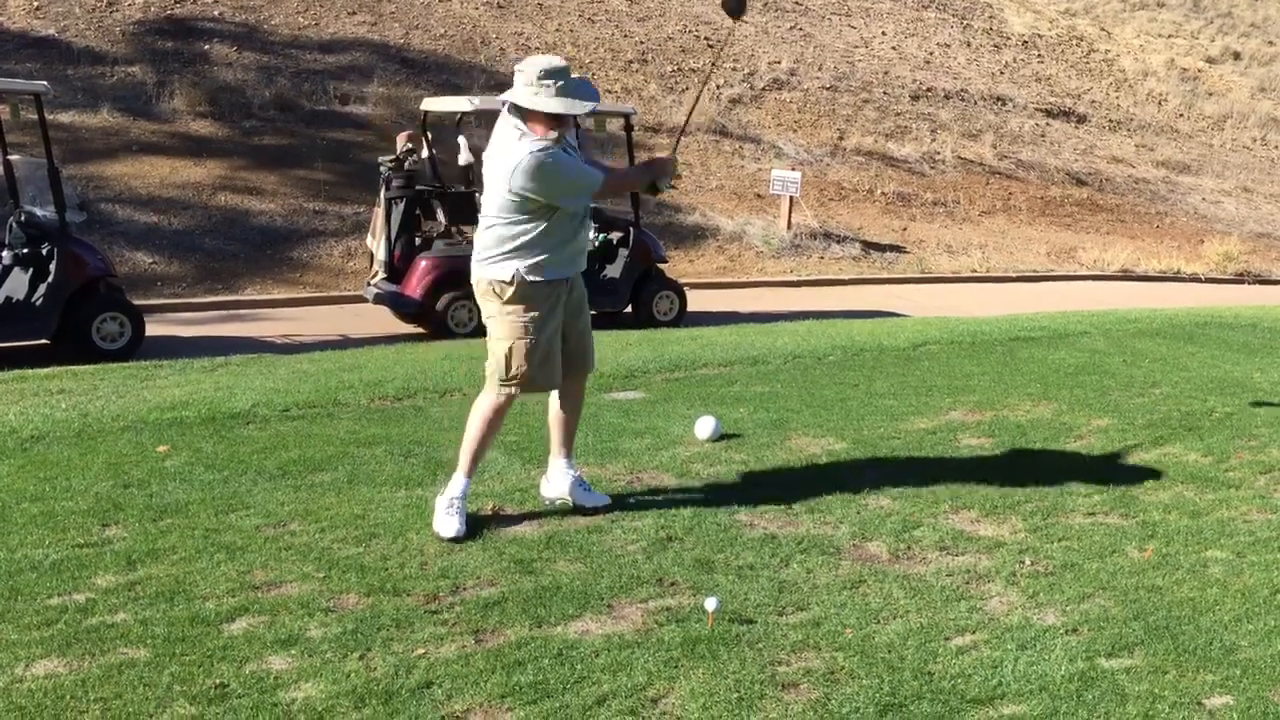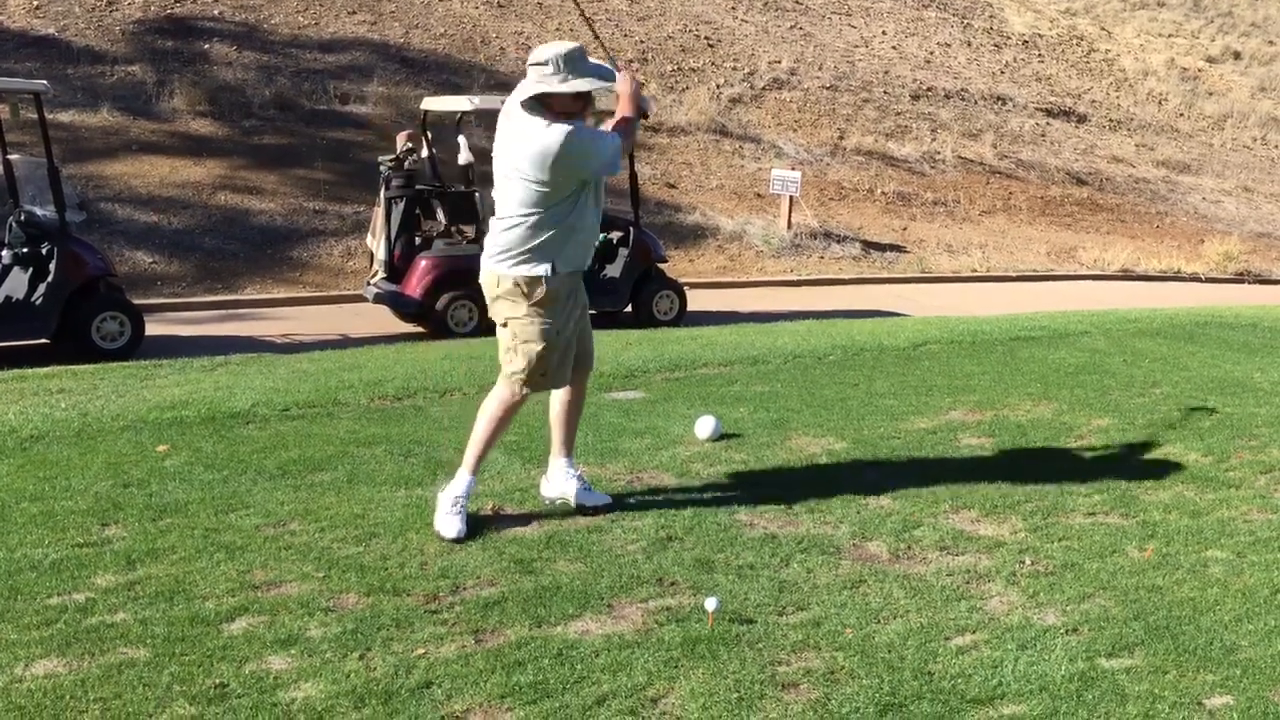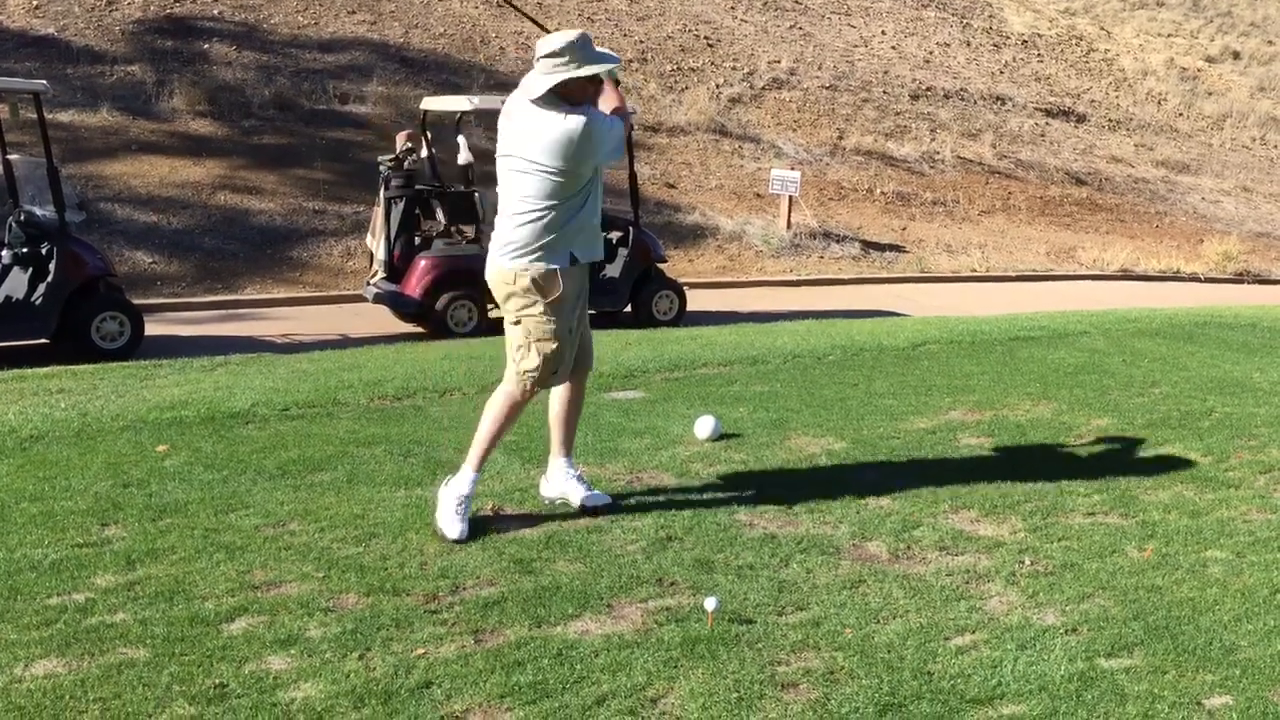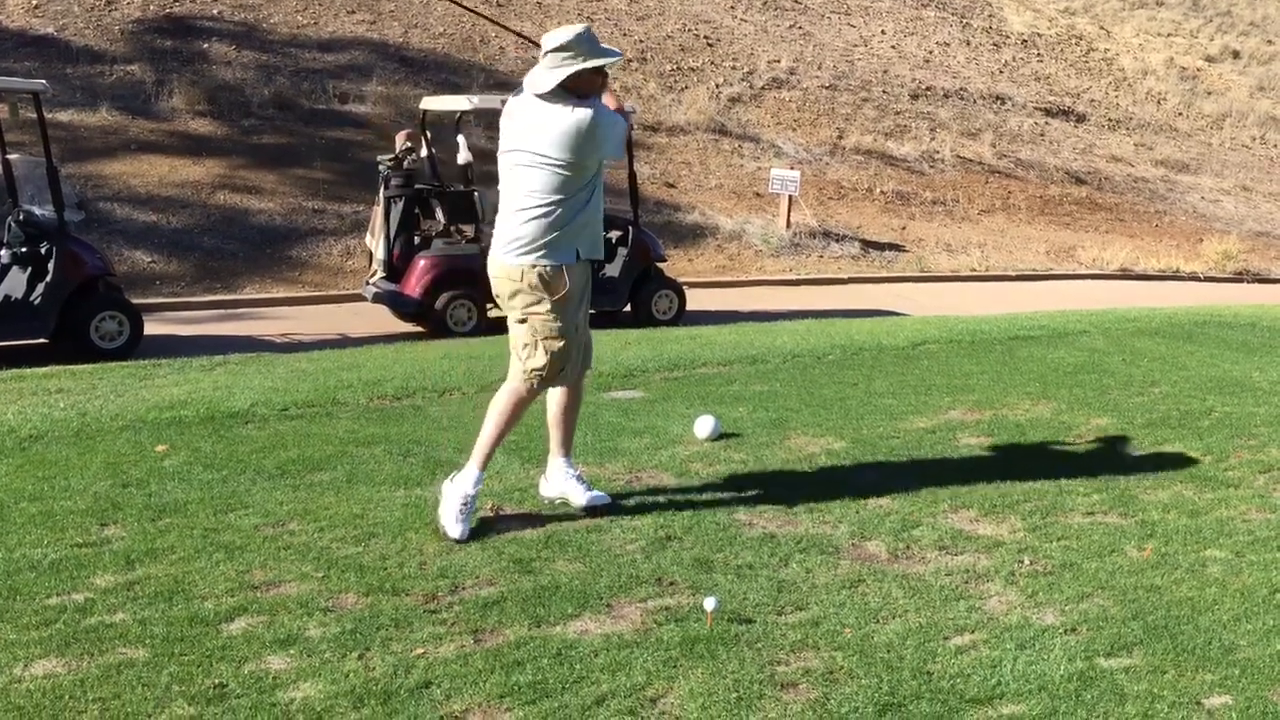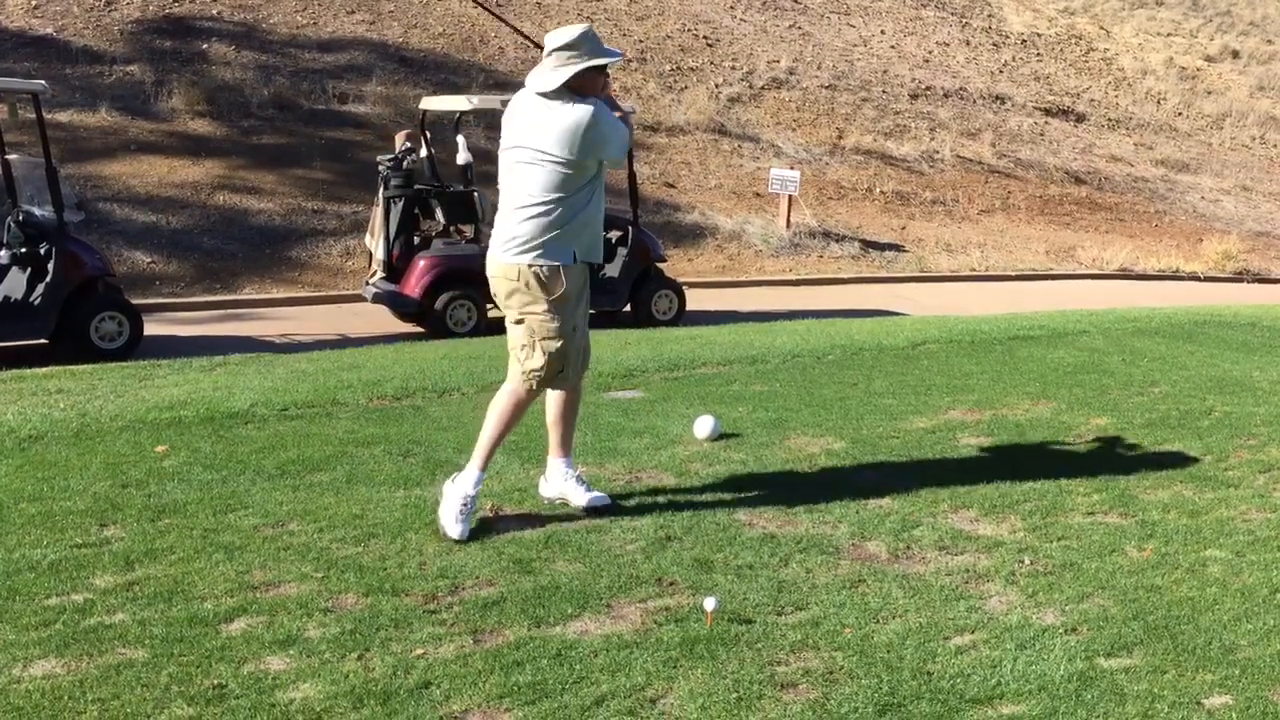
dt=0.1s
person 1, frame 1
left shoulder: (554, 130)
right shoulder: (526, 156)
left elbow: (590, 173)
right elbow: (607, 186)
left wrist: (636, 175)
right wrist: (652, 172)
left hip: (556, 274)
right hip: (514, 281)
left knee: (573, 373)
right knee: (507, 386)
left ankle: (560, 474)
right ankle: (456, 490)
person 1, frame 2
left shoulder: (522, 108)
right shoulder: (563, 142)
right elbow: (616, 141)
right wrist: (629, 104)
left hip: (556, 270)
right hip: (528, 277)
left knee: (575, 369)
right knee: (518, 384)
left ankle: (560, 474)
right ankle: (459, 488)
person 1, frame 3
left shoulder: (517, 106)
right shoulder: (580, 129)
right elbow: (617, 125)
right wrist: (610, 93)
left hip: (545, 266)
right hip: (538, 272)
left knee: (573, 369)
right knee: (525, 380)
left ankle: (560, 472)
right ankle: (462, 484)
person 1, frame 4
left shoulder: (520, 105)
right shoulder: (586, 122)
right elbow: (617, 122)
left wrist: (595, 94)
right wrist: (606, 94)
left hip: (542, 262)
right hip: (542, 268)
left knee: (570, 370)
right knee: (530, 378)
left ankle: (559, 472)
right ankle: (466, 482)
person 1, frame 5
left shoulder: (523, 104)
right shoulder: (587, 119)
right elbow: (622, 136)
right wrist: (608, 99)
left hip: (549, 264)
right hip: (541, 268)
left knee: (569, 370)
right knee: (527, 379)
left ankle: (559, 472)
right ankle: (467, 482)
